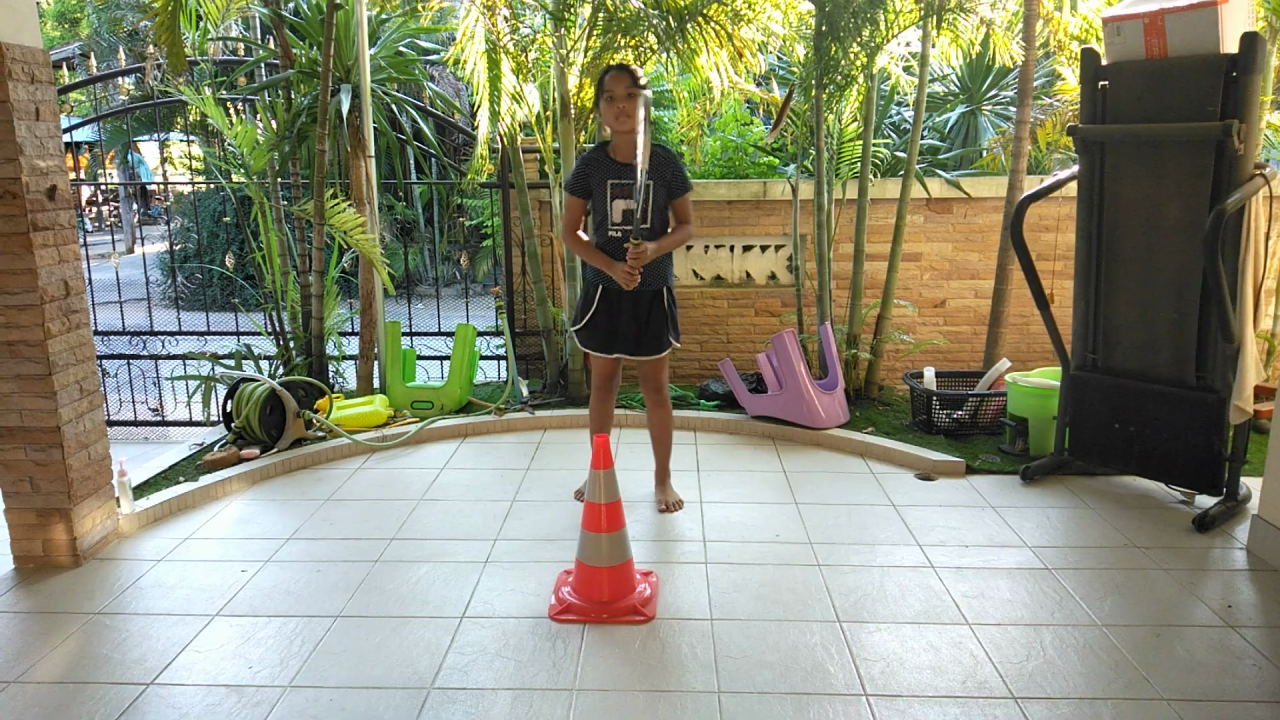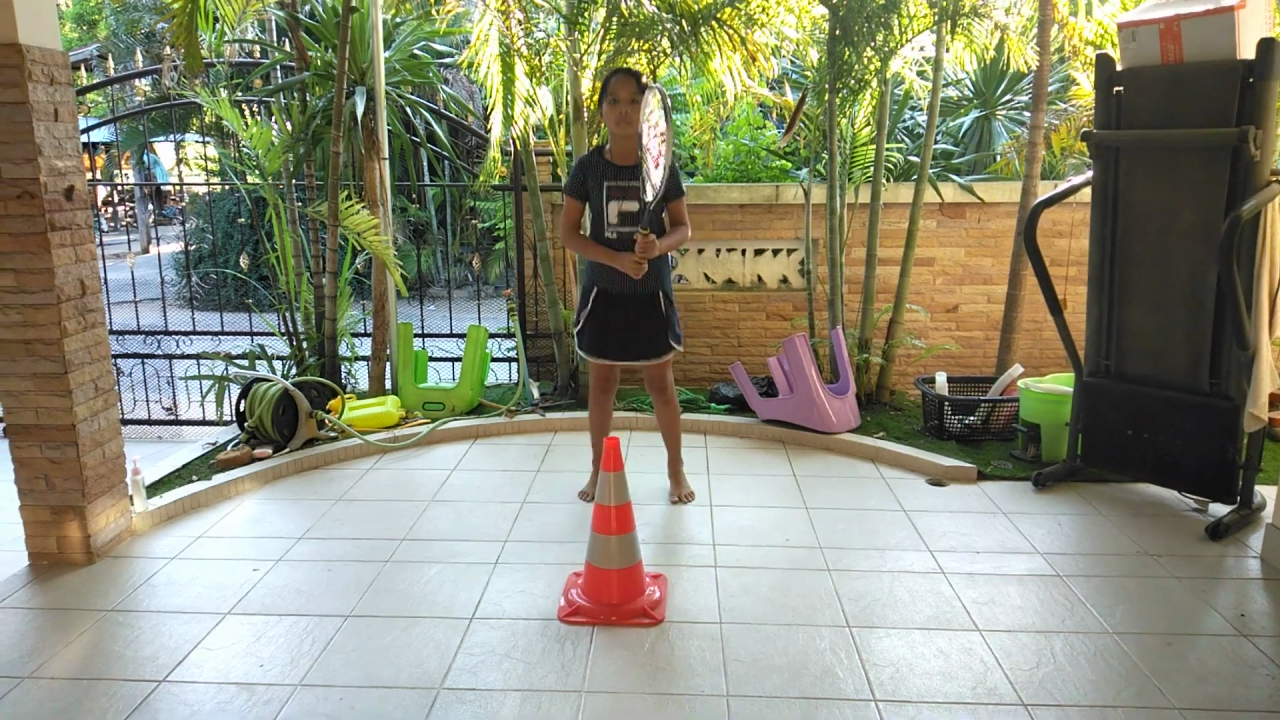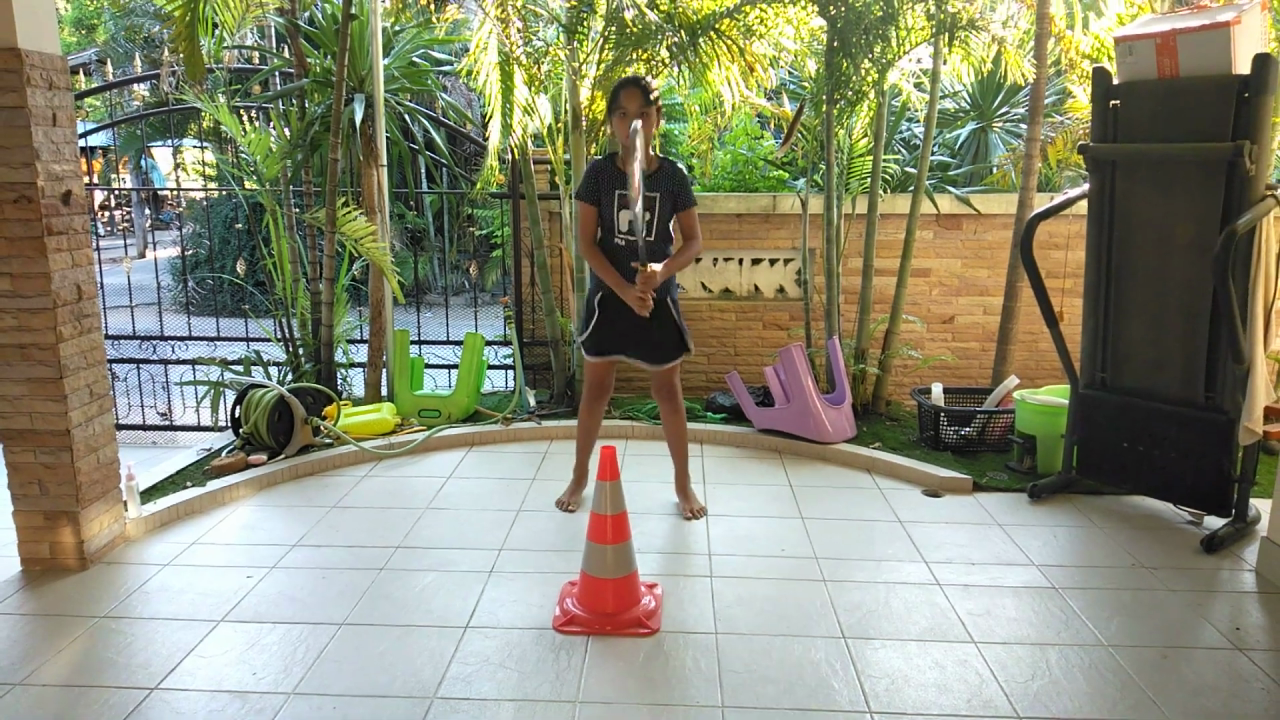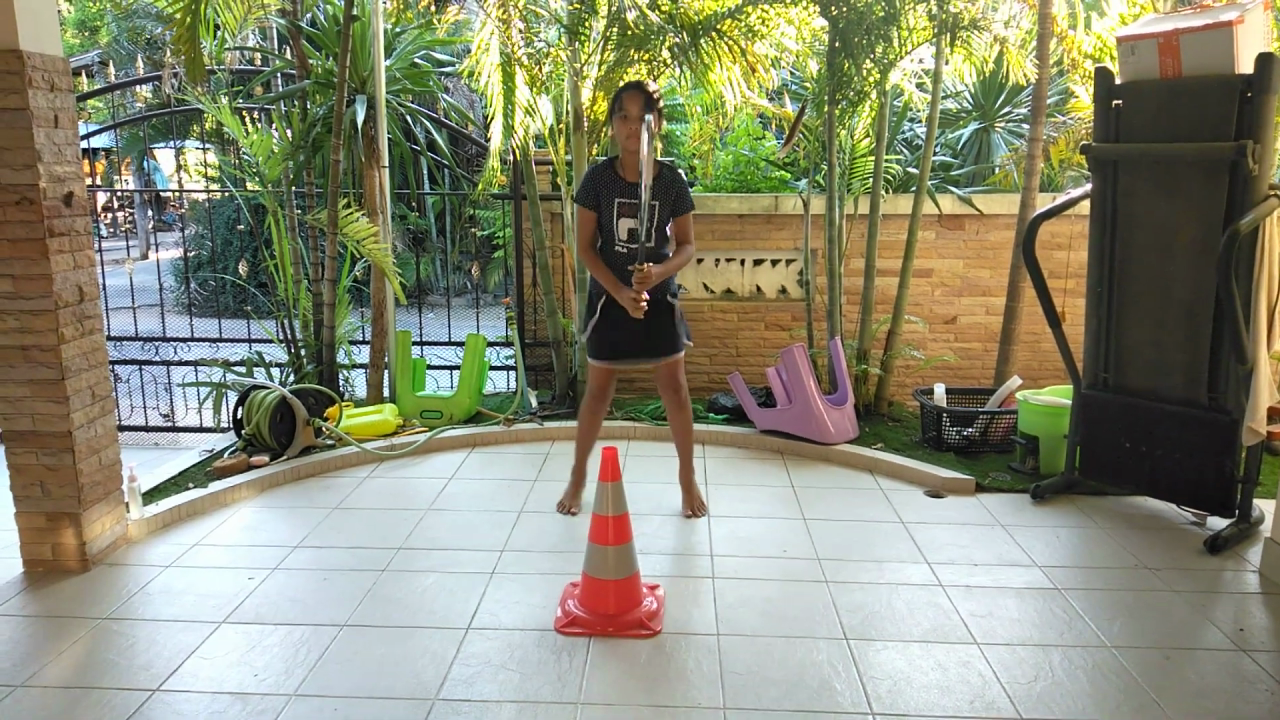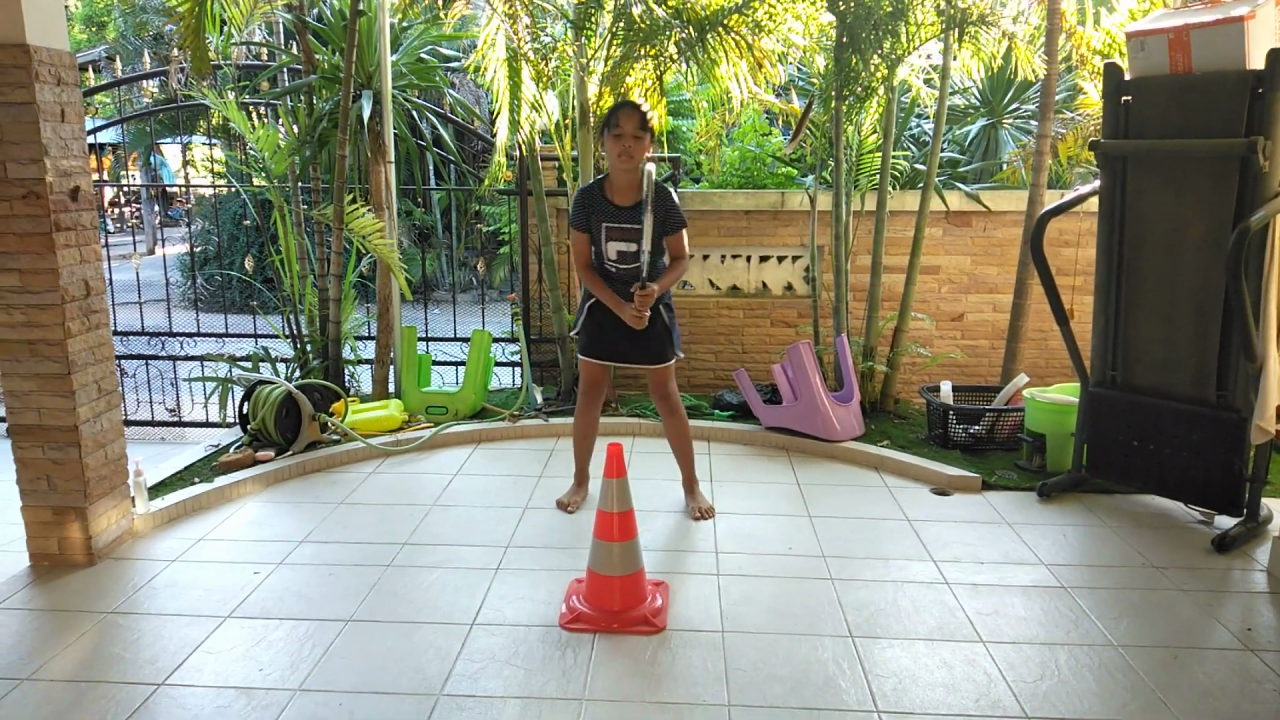
dt=0.7s
person 1, frame 1
left shoulder: (666, 161)
right shoulder: (591, 163)
left elbow: (687, 225)
right elbow: (570, 231)
left wrist: (655, 249)
right wrist: (611, 266)
left hip: (653, 290)
right hip: (604, 288)
left knee: (655, 385)
right knee: (603, 383)
left ankle: (663, 478)
person 1, frame 2
left shoulder: (663, 165)
right shoulder: (587, 167)
left elbow: (682, 227)
right elbow: (569, 233)
left wrist: (659, 247)
right wrist: (616, 260)
left hip: (652, 291)
right hip: (603, 290)
left knee: (660, 385)
right knee: (602, 384)
left ankle: (675, 466)
right ankle: (599, 465)
person 1, frame 3
left shoulder: (673, 175)
right shoulder: (599, 173)
left elbow: (693, 241)
right elbow: (587, 242)
left wrist: (663, 270)
right wrist: (624, 289)
left hip: (659, 298)
right hip: (607, 296)
left knee: (667, 394)
right knee: (596, 389)
left ankle: (683, 481)
right ankle: (579, 475)
person 1, frame 4
left shoulder: (672, 180)
right shoulder: (597, 178)
left elbow: (686, 244)
right elbow: (584, 246)
left wrist: (659, 271)
right wrist: (619, 292)
left hip: (659, 300)
right hip: (609, 299)
left knee: (674, 389)
right knee: (599, 393)
left ankle: (688, 479)
right ankle: (577, 477)
person 1, frame 5
left shoulder: (662, 199)
right shoulder: (587, 198)
left elbow: (680, 259)
right elbow: (582, 264)
left wrist: (657, 290)
right wrist: (619, 307)
left hip: (652, 307)
right hip: (602, 306)
left knee: (666, 398)
right knee: (589, 395)
left ankle: (691, 484)
right ankle: (581, 479)
